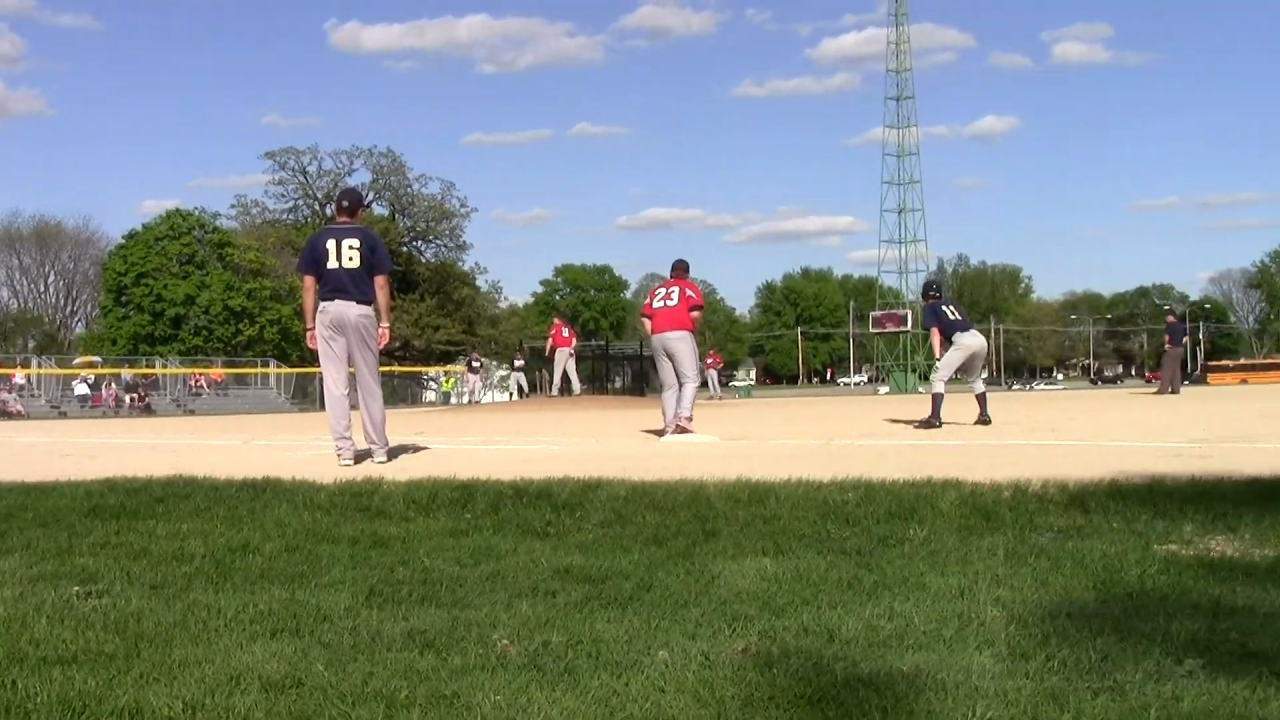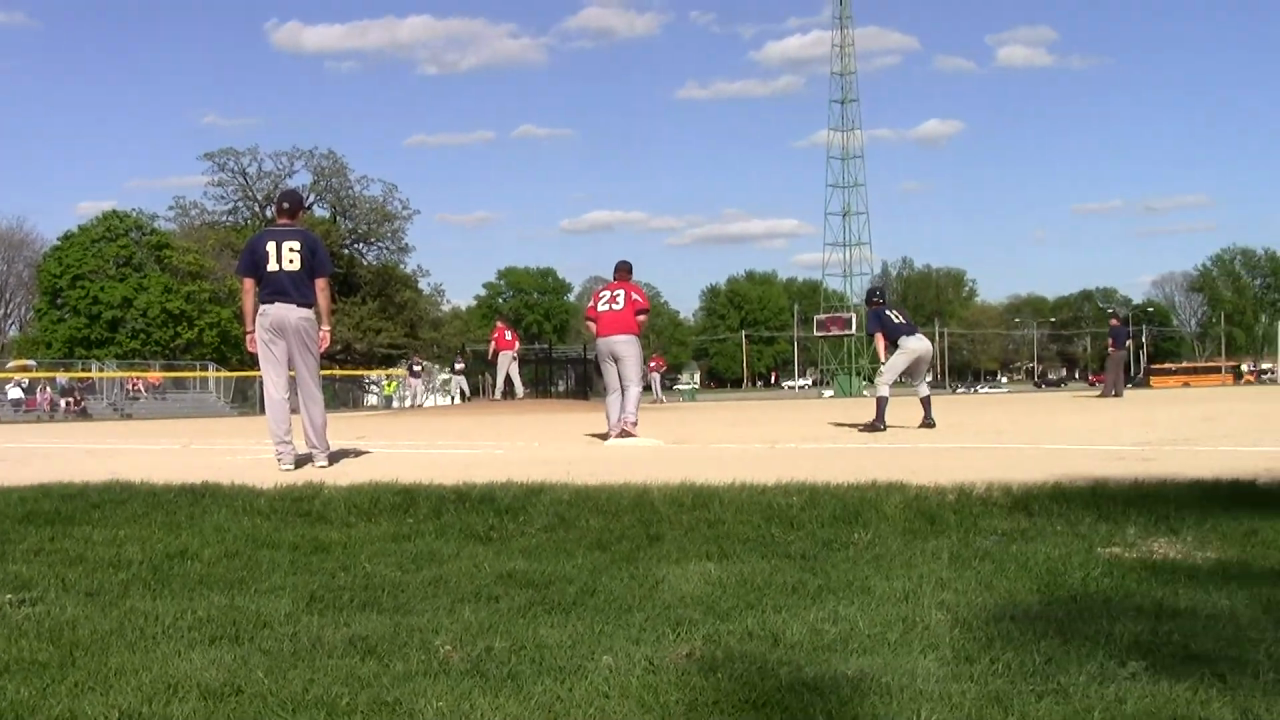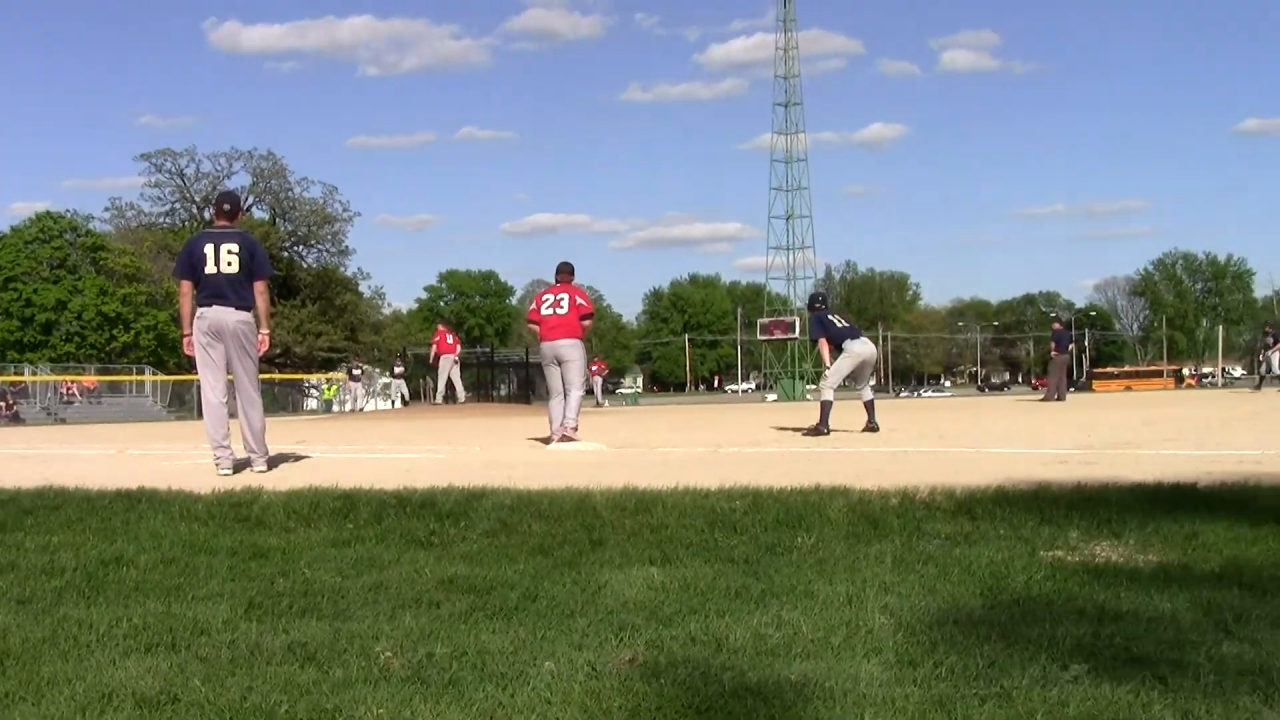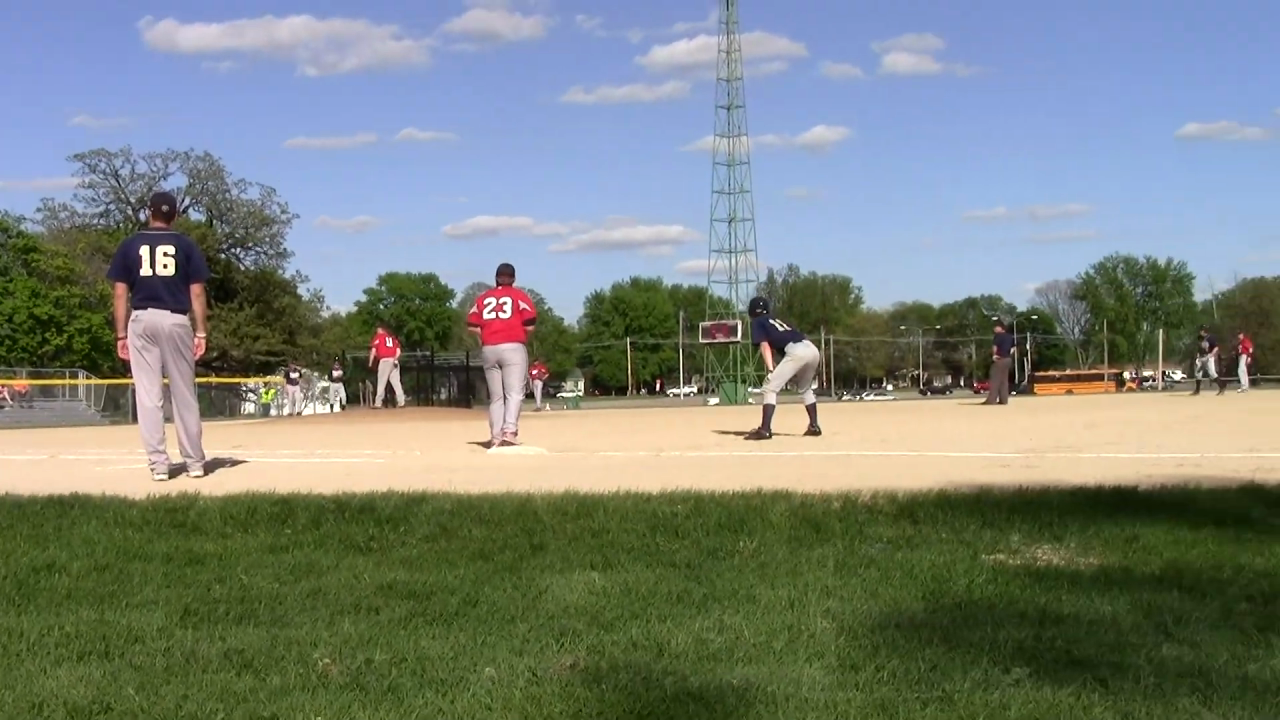
dt=0.1s
person 1, frame 1
left shoulder: (317, 239)
right shoulder: (370, 238)
left elbow: (308, 286)
right elbow: (381, 284)
left wrist: (309, 325)
right wrist: (385, 322)
left hip: (328, 312)
right hip: (361, 312)
left knee: (335, 383)
right knee: (369, 382)
left ankle: (344, 449)
right ankle: (379, 447)
person 1, frame 2
left shoulder: (257, 241)
right shoulder: (311, 240)
left elbow: (248, 289)
right elbow: (322, 287)
left wrist: (249, 328)
right wrist: (326, 325)
left hip: (269, 315)
right hip: (302, 315)
left knee: (275, 387)
right knee: (310, 386)
left ankle: (285, 453)
right ankle: (319, 451)
person 1, frame 3
left shoulder: (195, 243)
right shoulder: (250, 243)
left elbow: (185, 292)
right elbow: (261, 290)
left wrist: (186, 331)
right wrist: (265, 329)
left hip: (206, 318)
right hip: (240, 318)
left knee: (213, 391)
right knee: (248, 390)
left ankle: (223, 458)
right ankle: (258, 457)
person 1, frame 4
left shoulder: (129, 245)
right shoulder: (186, 245)
left elbow: (120, 294)
right elbow: (197, 293)
left wrist: (121, 334)
right wrist: (201, 332)
left hip: (141, 321)
right hip: (176, 321)
left knee: (148, 396)
right knee: (184, 394)
left ankle: (158, 463)
right ankle: (194, 462)
